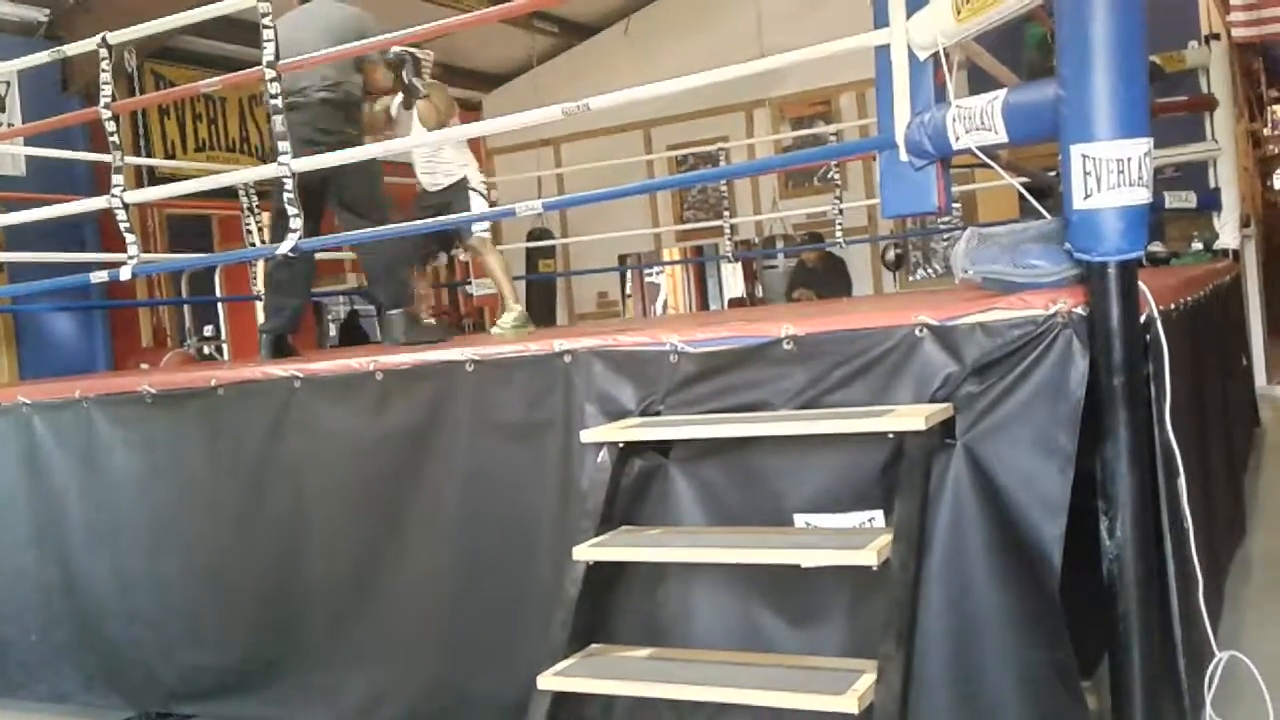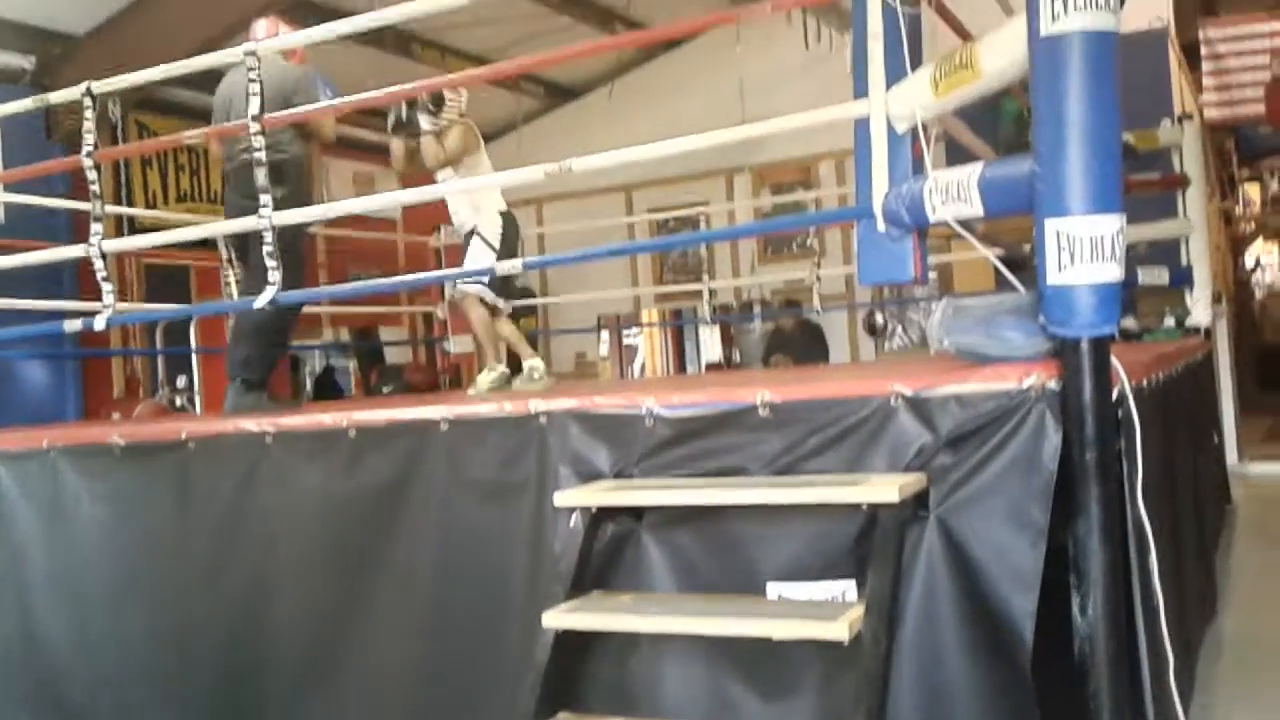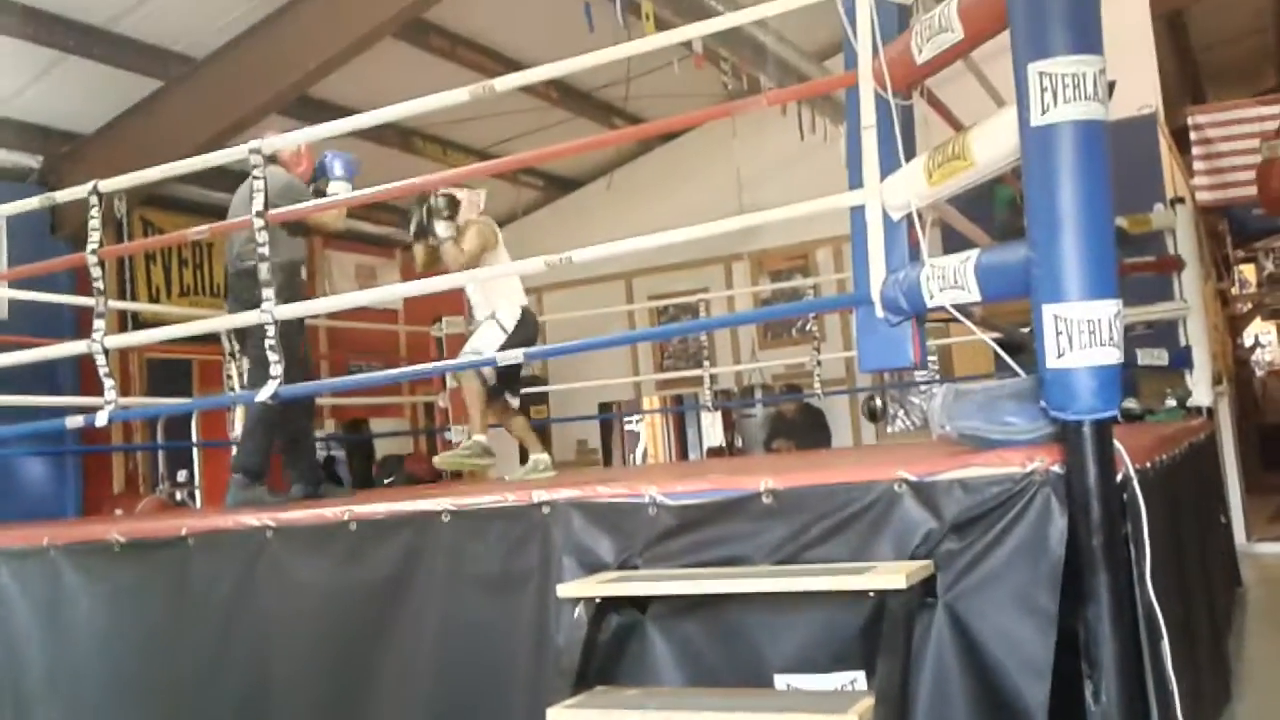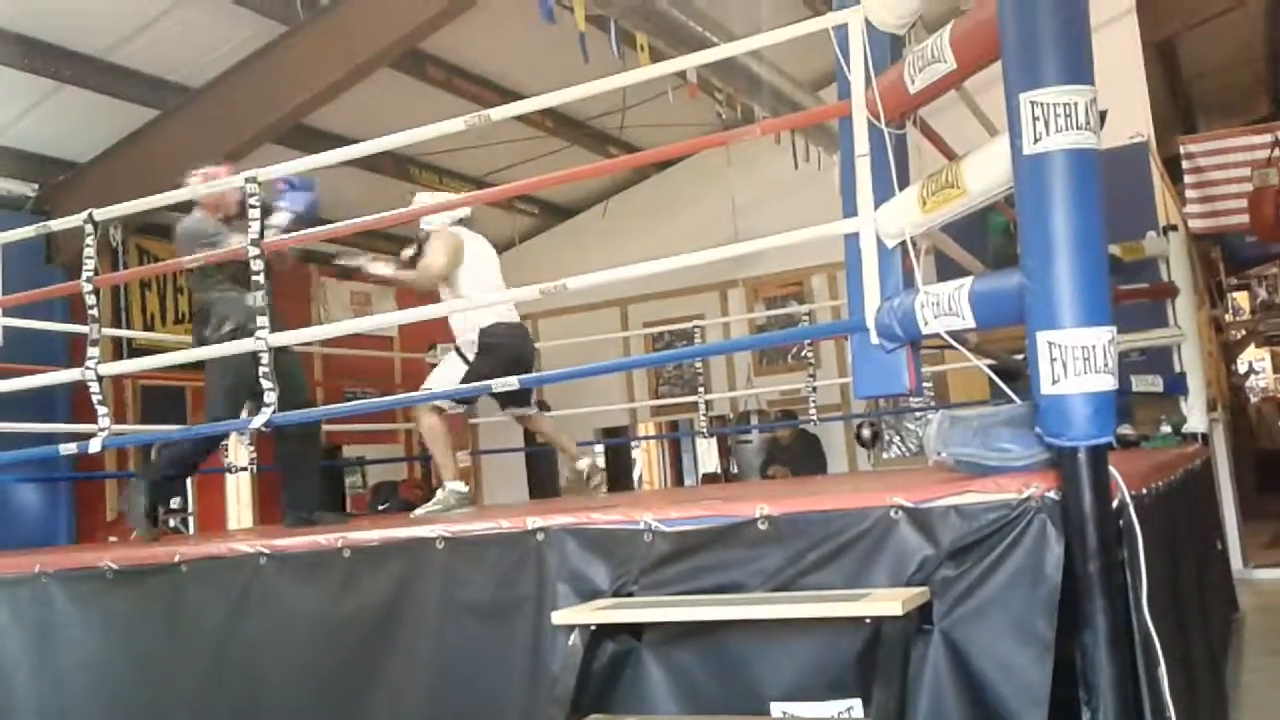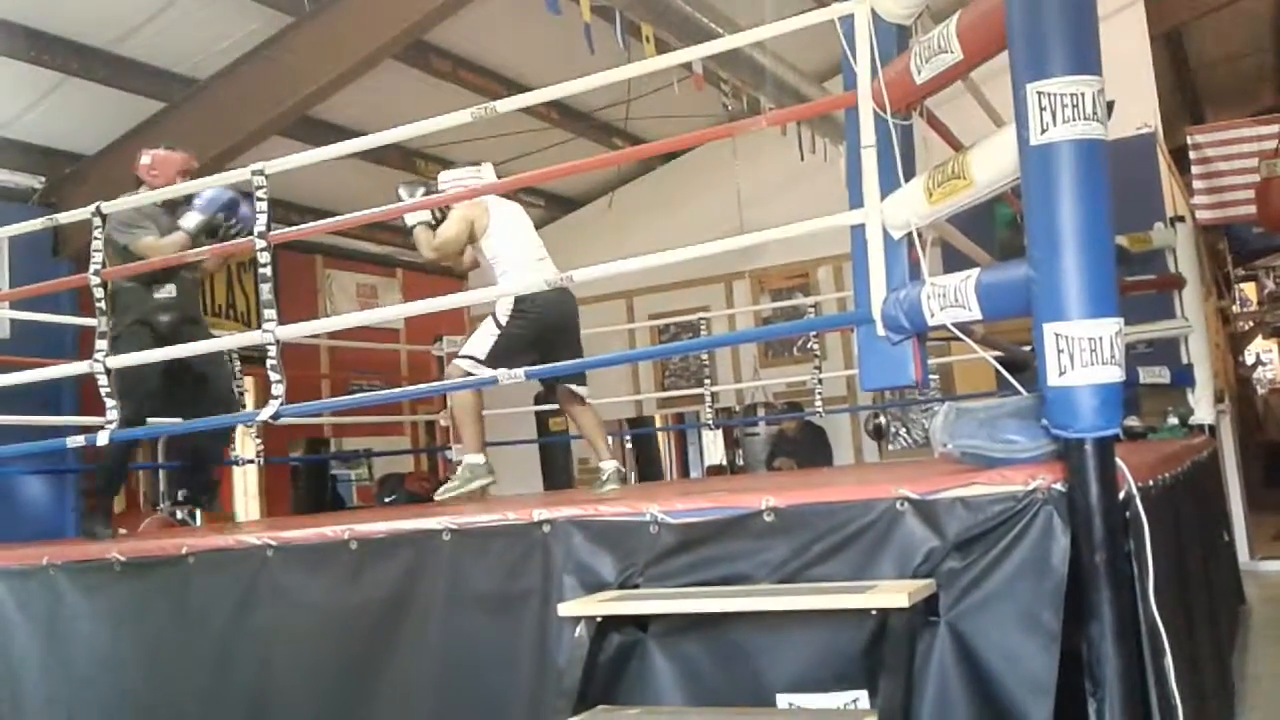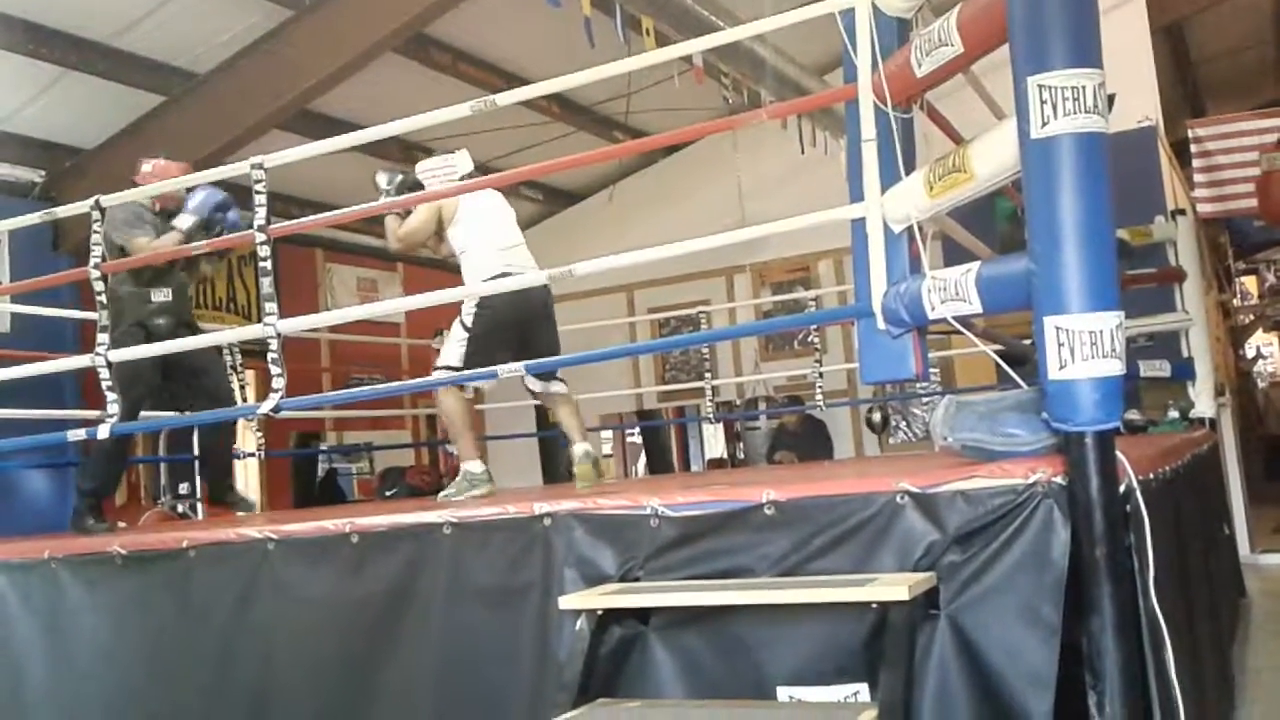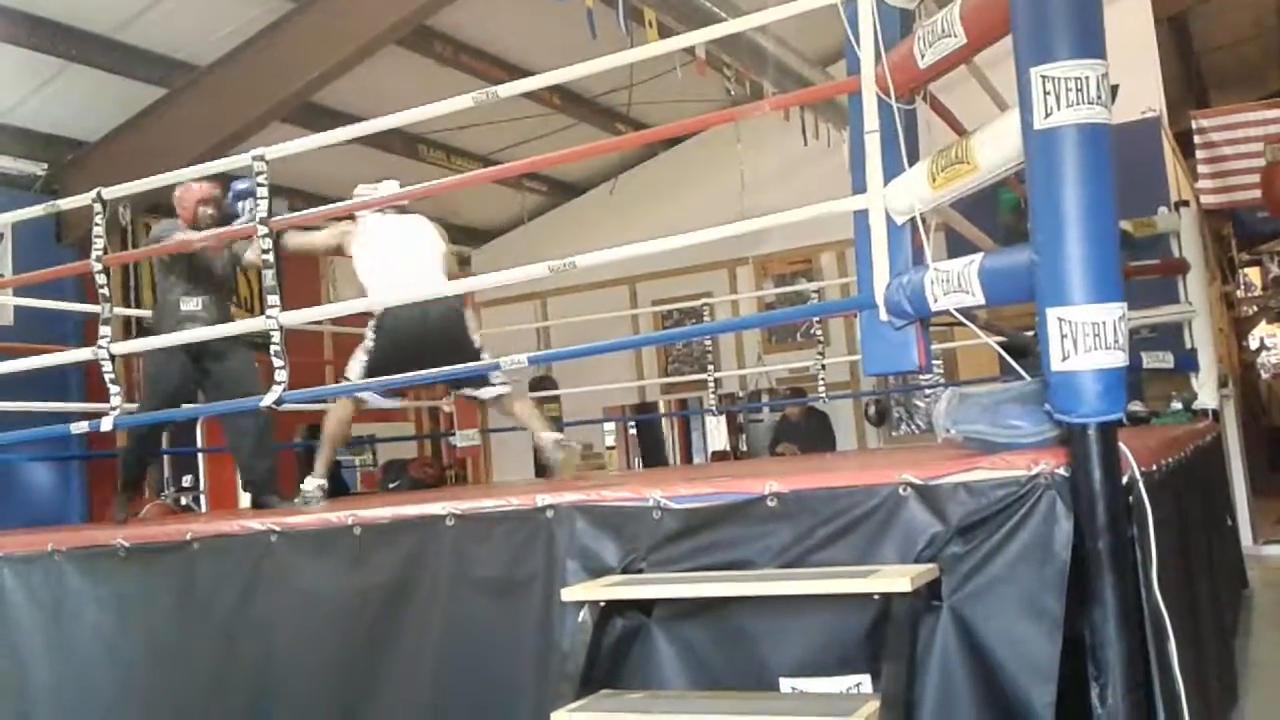
dt=0.4s
person 1, frame 1
left shoulder: (277, 30)
right elbow: (380, 83)
left hip: (287, 137)
right hip: (334, 133)
left knee: (289, 239)
right knee: (372, 222)
left ankle: (274, 335)
right ankle: (399, 317)
person 1, frame 2
left shoulder: (228, 81)
right shoulder: (292, 74)
left elbow: (217, 150)
right elbow: (326, 133)
right wrist: (325, 105)
left hip: (239, 193)
right hip: (276, 193)
left knee: (283, 289)
right knee: (268, 292)
left ankle: (249, 382)
right ankle: (243, 389)
person 1, frame 3
left shoulder: (254, 187)
right shoulder: (281, 182)
right elbow: (331, 222)
left wrist: (319, 190)
right wrist: (340, 183)
left hip: (272, 301)
right hip: (267, 298)
right knee: (268, 387)
left ankle: (307, 480)
right ankle: (247, 482)
person 1, frame 4
left shoulder: (237, 225)
right shoulder: (192, 227)
left wrist: (292, 211)
right wrist: (285, 215)
right hip: (226, 338)
left knee: (300, 417)
right knee: (220, 420)
left ankle: (302, 507)
right ankle: (147, 490)
person 1, frame 5
left shoulder: (183, 213)
right shoulder: (126, 212)
left elbow: (206, 266)
right elbow: (161, 252)
left wrist: (231, 229)
right wrist: (198, 215)
left hip: (186, 326)
right hip: (141, 328)
left knee: (219, 403)
right knee: (130, 418)
left ankle: (195, 487)
right ankle: (97, 510)
person 1, frame 6
left shoulder: (178, 222)
right shoulder: (123, 213)
left elbow: (202, 269)
right elbow: (154, 254)
left wrist: (224, 234)
right wrist: (191, 218)
left hip: (179, 329)
right hip: (135, 330)
left knee: (219, 402)
right knee: (123, 415)
left ankle: (221, 490)
right ankle: (87, 507)
person 1, frame 7
left shoulder: (230, 239)
right shoulder: (164, 231)
right elbow: (196, 248)
left hip: (220, 341)
right hip: (172, 342)
left knee: (250, 407)
right knee: (154, 415)
left ankle: (263, 491)
right ankle: (128, 490)
person 2, frame 1
left shoulder: (435, 93)
right shoulder: (397, 102)
left elbow: (433, 123)
left hip: (462, 182)
right hip: (431, 192)
left knee: (477, 241)
right knee: (413, 258)
left ankle: (515, 312)
person 2, frame 2
left shoulder: (460, 129)
right shoulder: (437, 135)
left elbow: (434, 162)
right elbow: (400, 163)
left wrist: (425, 121)
right wrist: (398, 126)
left hip: (493, 225)
right hip: (477, 232)
left knee: (468, 293)
right knee: (487, 308)
left ankle: (496, 368)
right ankle: (533, 367)
person 2, frame 3
left shoulder: (479, 226)
right shoulder: (463, 234)
left elbow: (457, 263)
right elbow: (422, 266)
left wrist: (444, 226)
right wrist: (419, 229)
left hip: (512, 318)
right hip: (505, 322)
left knee: (468, 367)
right knee: (500, 403)
left ankle: (478, 443)
right ankle: (540, 459)
person 2, frame 4
left shoulder: (445, 238)
right shoulder: (480, 244)
left elbow: (430, 279)
right elbow: (448, 282)
left wrist: (382, 270)
right wrist: (415, 259)
left hip: (486, 339)
right hip: (516, 336)
left knee: (427, 407)
right knee: (525, 413)
left ankle: (454, 490)
right ankle: (585, 464)
person 2, frame 5
left shoulder: (469, 208)
right shoulder: (510, 208)
left elbow: (433, 253)
right elbow: (463, 262)
left wrist: (416, 217)
right wrist: (435, 219)
left hip: (527, 302)
right hip: (561, 299)
left knee: (461, 374)
right knee: (571, 393)
left ankle: (474, 464)
right ankle: (611, 471)
person 2, frame 6
left shoulder: (442, 199)
right shoulder: (494, 197)
left elbow: (399, 241)
left wrist: (391, 206)
right wrist: (412, 210)
left hip: (494, 294)
right hip: (535, 291)
left knee: (448, 382)
right knee: (549, 386)
left ankle: (474, 472)
right ankle: (582, 451)
person 2, frame 7
left shoulder: (354, 230)
right shoulder: (427, 227)
left elbow: (293, 242)
right elbow: (451, 273)
left hip: (395, 320)
right hip: (445, 313)
left knee: (349, 397)
right knee: (496, 387)
left ankle: (315, 484)
right ankle: (552, 443)
